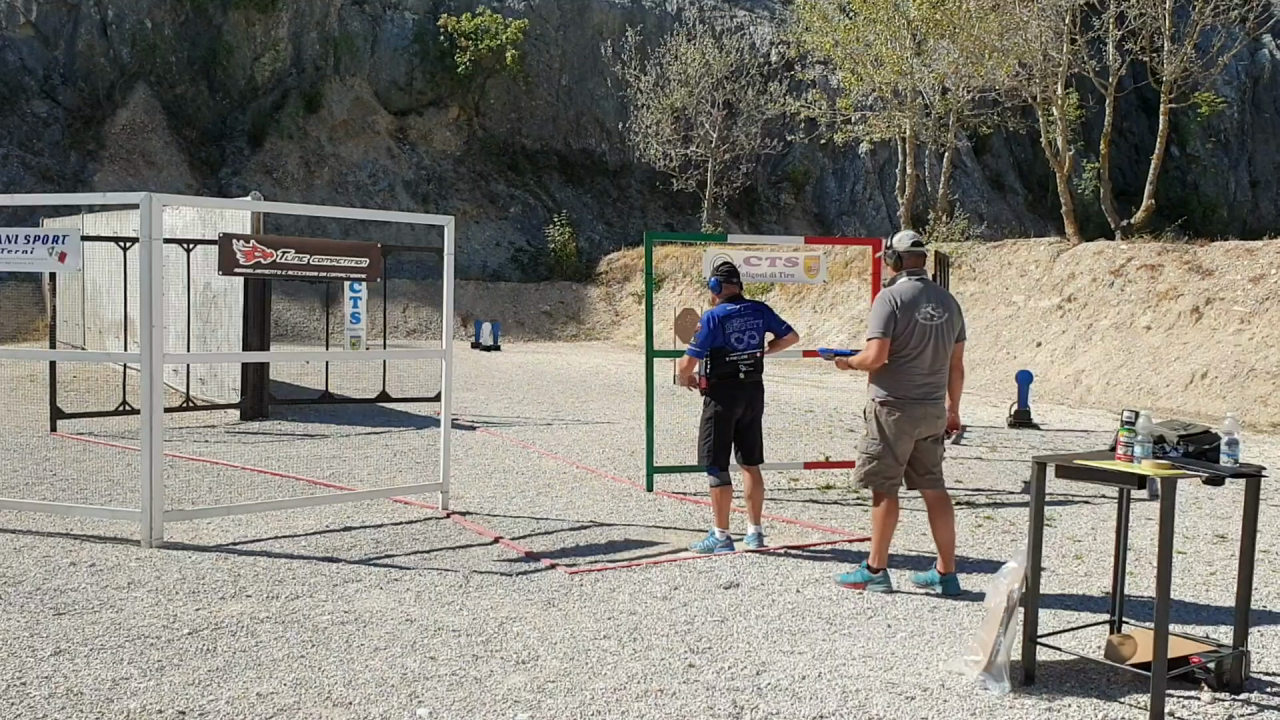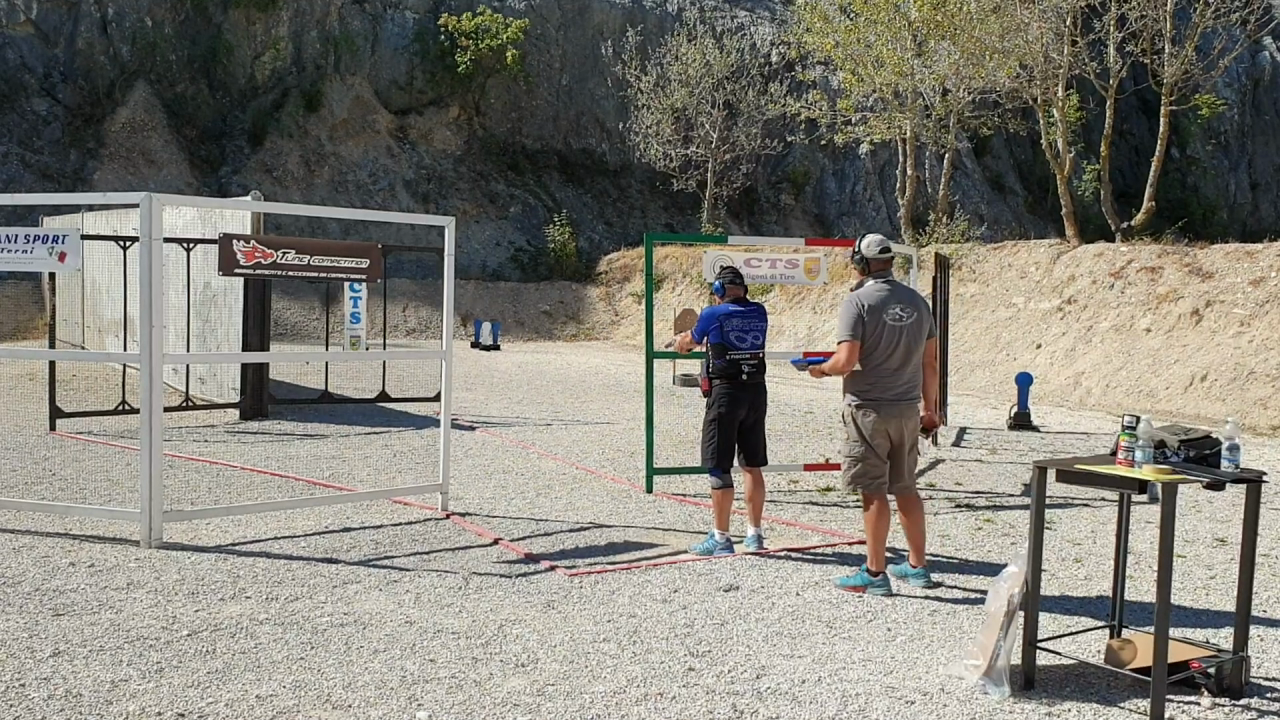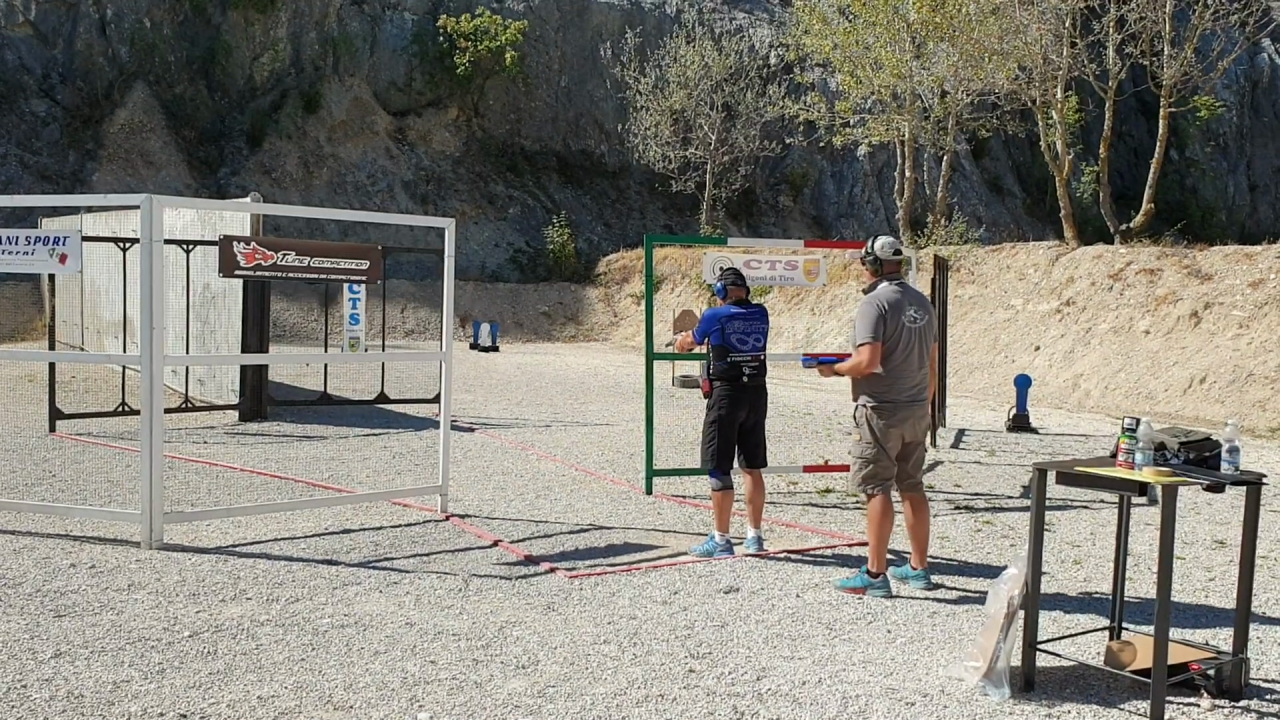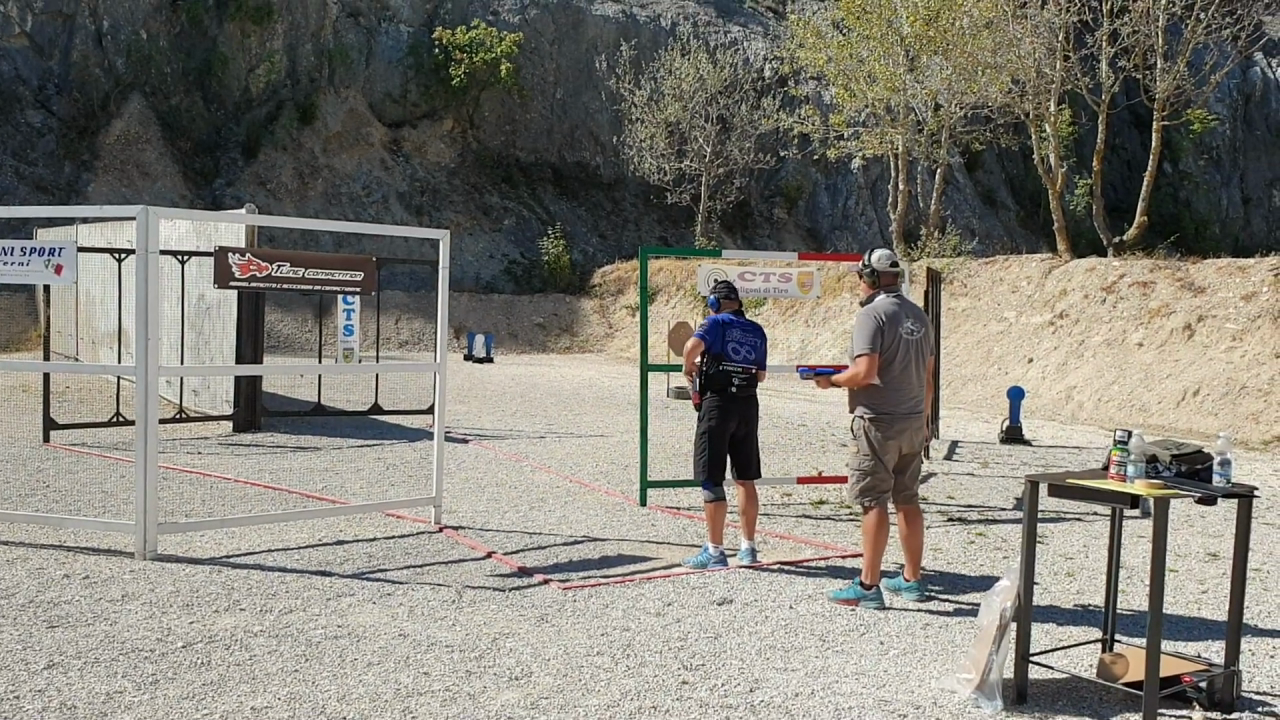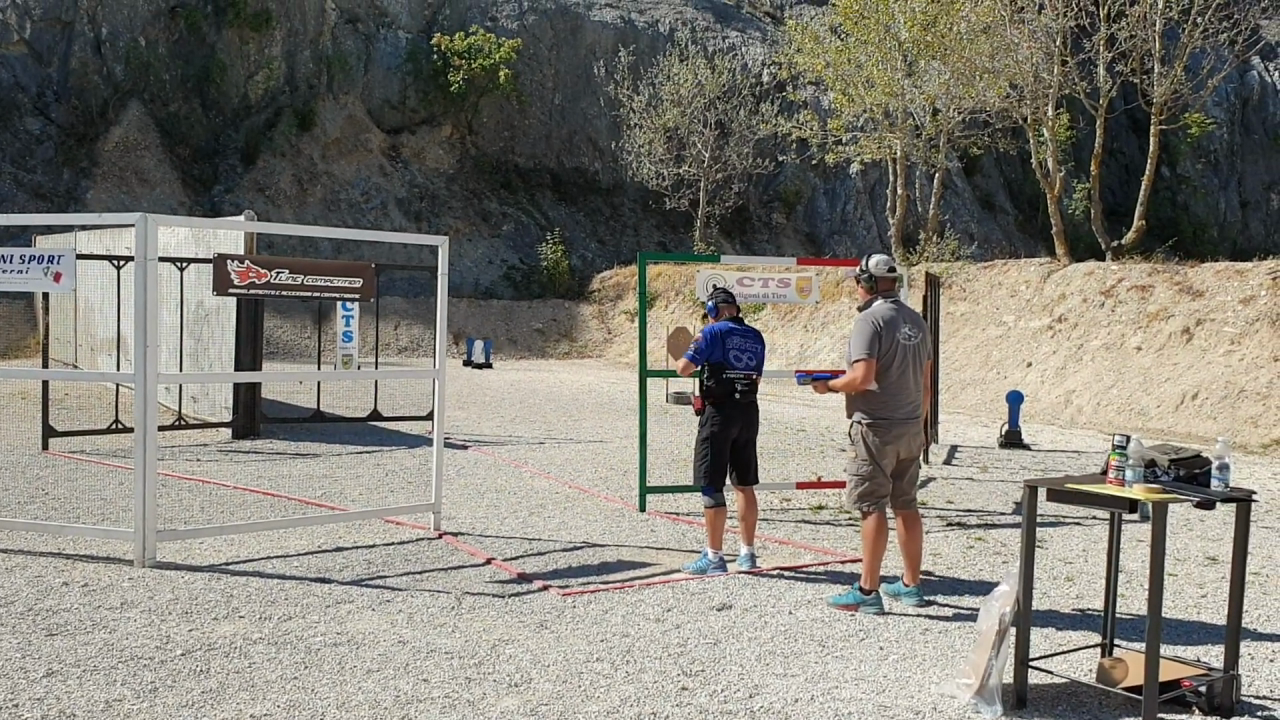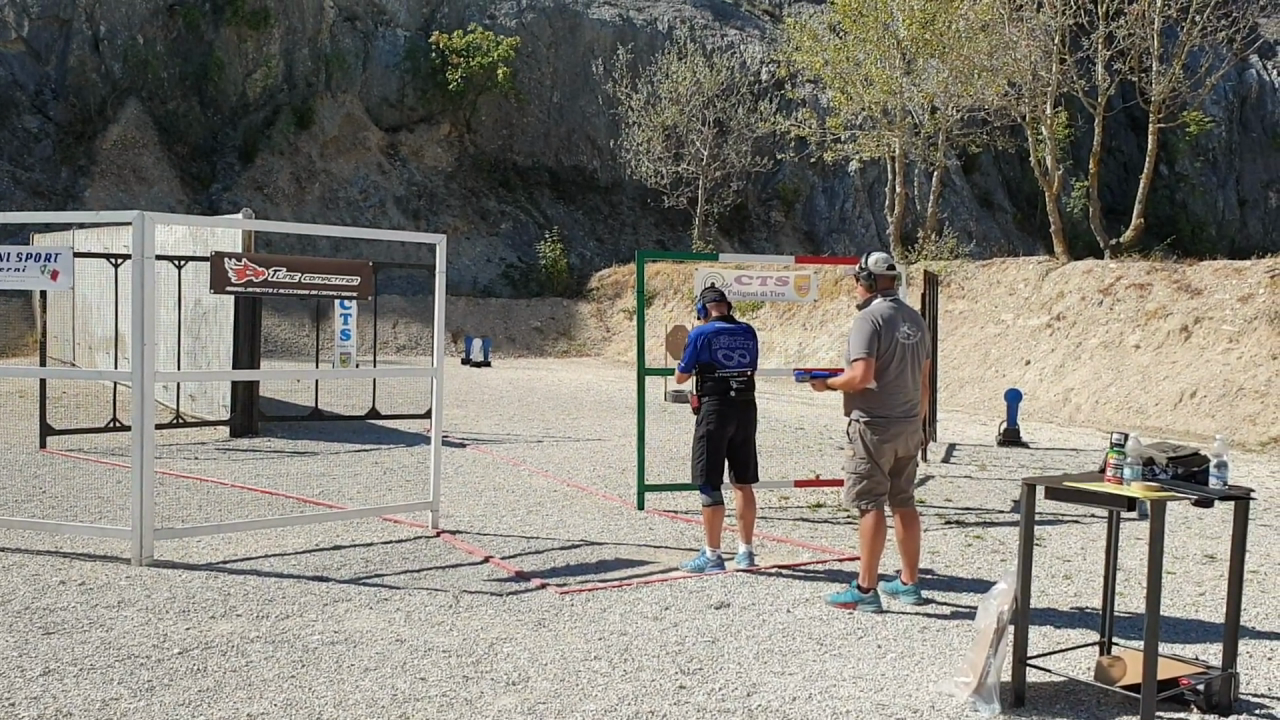
dt=0.7s
person 1, frame 1
left shoulder: (891, 296)
right shoulder: (948, 301)
left elbow: (876, 357)
right elbow: (956, 365)
left wrist: (849, 362)
right wrist: (953, 410)
left hip: (892, 407)
right hip: (932, 410)
left knee: (883, 488)
right knee: (934, 489)
left ankle: (875, 570)
right ankle: (946, 573)
person 1, frame 2
left shoulder: (858, 301)
right shoulder: (916, 301)
left elbow: (847, 361)
right elbow: (929, 361)
left wrist: (821, 369)
right wrist: (929, 407)
left hip: (869, 409)
right hip: (908, 409)
left knee: (873, 490)
right knee: (905, 488)
left ankle: (875, 573)
right ankle: (917, 566)
person 1, frame 3
left shoulder: (874, 302)
right shoulder: (922, 302)
left elbow: (868, 362)
right elbow: (931, 363)
left wrist: (835, 369)
left hip: (881, 411)
right hip: (916, 411)
left knee: (877, 489)
right knee: (913, 487)
left ankle: (875, 574)
right ankle: (918, 568)
person 1, frame 4
left shoulder: (872, 314)
right shoulder: (918, 315)
left elbow: (864, 372)
right elbow: (927, 377)
left wrist: (832, 380)
right wrist: (923, 420)
left hip: (878, 423)
right hip: (912, 423)
left knee: (873, 502)
right knee: (907, 499)
left ankle: (868, 586)
right ankle: (911, 580)
person 1, frame 5
left shoulder: (870, 319)
right shoulder: (916, 321)
left elbow: (862, 378)
right elbow: (925, 383)
left wrist: (829, 385)
left hip: (876, 428)
right hip: (910, 429)
left knee: (872, 506)
right knee: (906, 504)
left ankle: (868, 591)
right ankle: (911, 585)
person 1, frame 6
left shoulder: (869, 318)
right shoulder: (915, 319)
left elbow: (861, 377)
right elbow: (923, 380)
left wrist: (828, 383)
left hip: (874, 427)
right hip: (908, 427)
left knee: (871, 505)
right knee: (904, 503)
left ankle: (866, 589)
right ankle: (909, 583)
person 2, frame 1
left shoulder: (713, 316)
right shoulder: (759, 310)
left elbow: (689, 362)
right elbow: (791, 337)
left wrist: (684, 376)
left hip: (723, 393)
right hip: (753, 391)
left knee: (716, 466)
right knee: (751, 464)
left ankle: (721, 536)
right ankle: (754, 531)
person 2, frame 2
left shoulder: (713, 314)
right shoulder: (759, 312)
left elbow: (691, 339)
left wrist: (681, 341)
left hip: (725, 393)
right hip: (756, 392)
left knee: (719, 468)
right knee: (752, 465)
left ankle: (721, 538)
right ankle: (754, 533)
person 2, frame 3
left shoulder: (715, 316)
right shoulder: (761, 314)
left elbow: (692, 340)
left wrist: (681, 341)
left hip: (726, 395)
right hip: (756, 394)
left knee: (719, 470)
right knee: (753, 468)
left ankle: (721, 540)
right ankle: (754, 536)
person 2, frame 4
left shoulder: (716, 322)
right shoulder: (757, 331)
left elbow: (693, 345)
right elbow: (761, 375)
left wrist: (689, 366)
left hip: (717, 405)
right hip: (748, 406)
left knee: (711, 481)
right knee: (746, 478)
left ankle: (715, 551)
right ankle: (748, 547)
person 2, frame 5
left shoulder: (714, 332)
right shoulder: (756, 337)
left elbow: (684, 368)
left wrist: (685, 364)
left hip: (719, 412)
right hip: (748, 412)
left knee: (712, 486)
right knee: (745, 484)
left ankle: (714, 557)
right ankle: (747, 553)
person 2, frame 6
left shoulder: (701, 333)
right shoulder: (748, 333)
left elbow: (680, 377)
left hip: (715, 410)
right hip: (746, 409)
left knee: (709, 485)
right knee: (743, 482)
left ankle: (712, 555)
right ankle: (746, 551)
